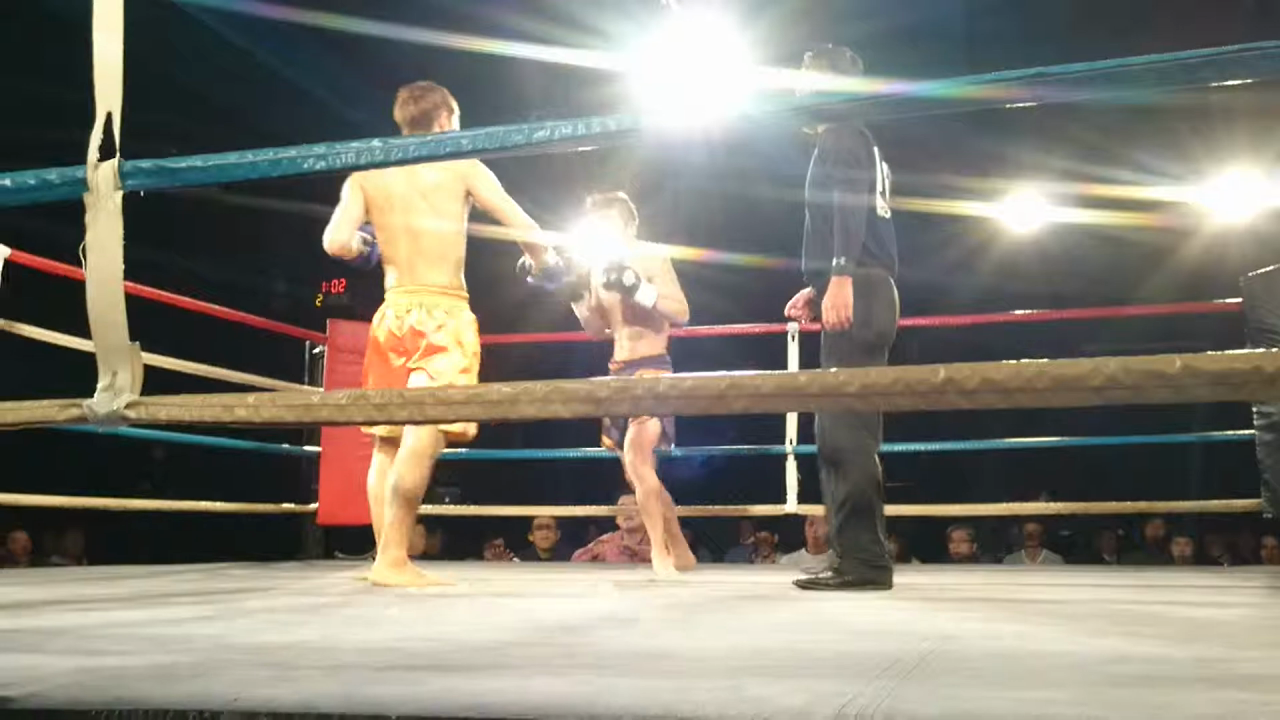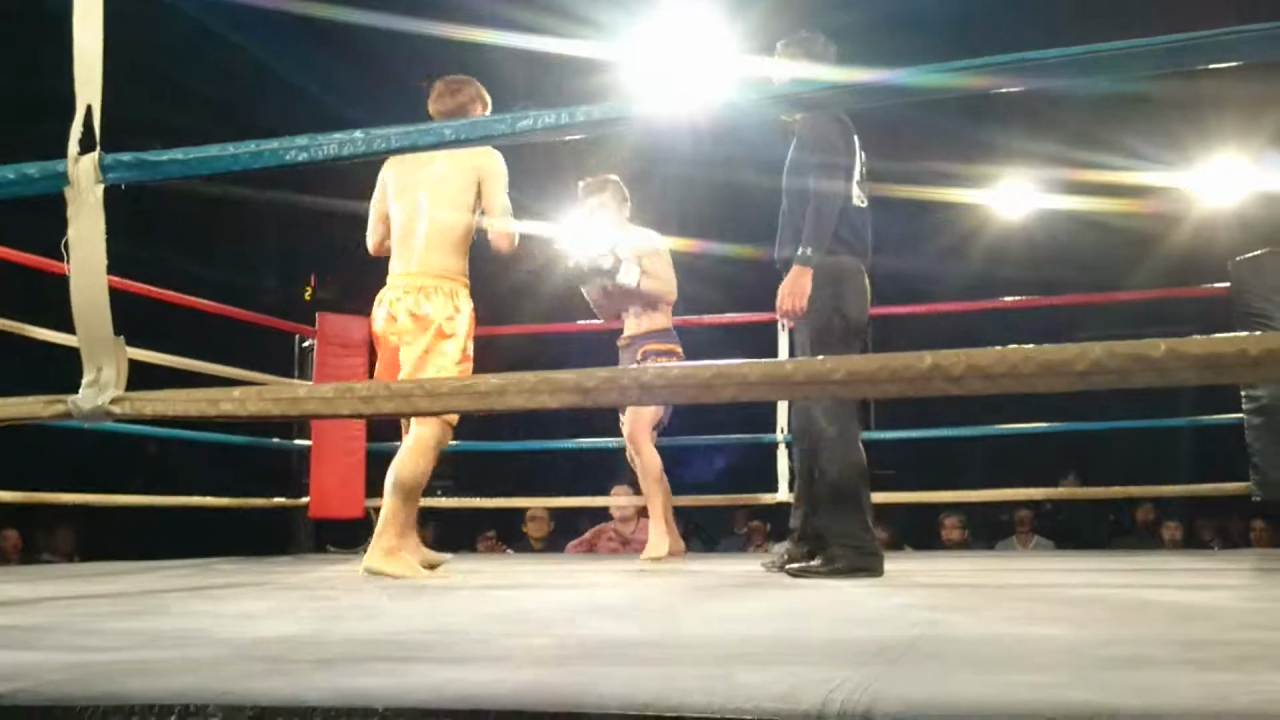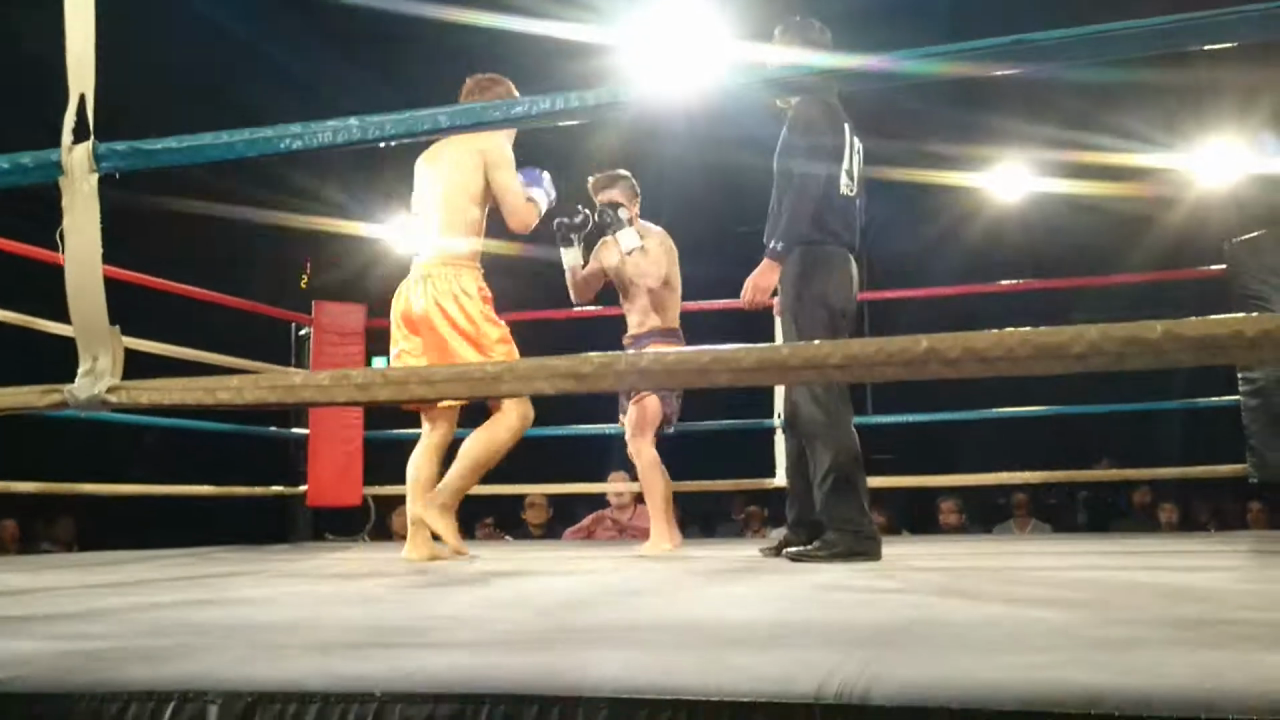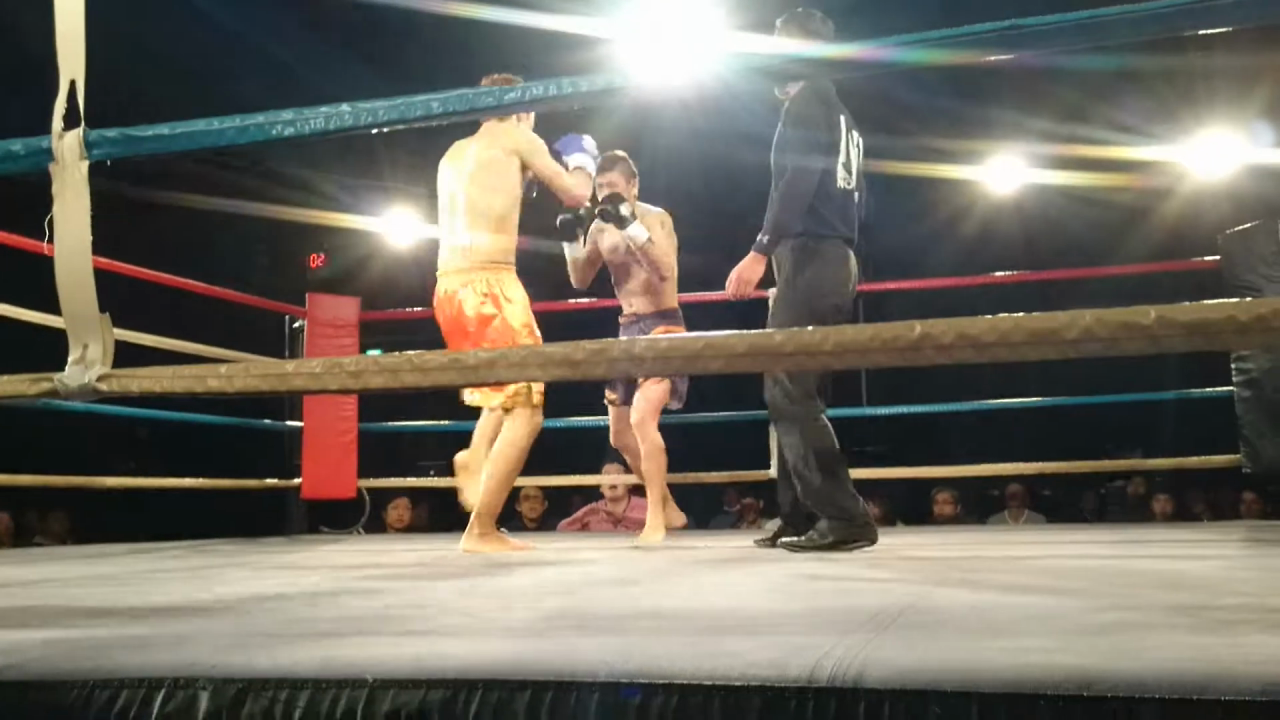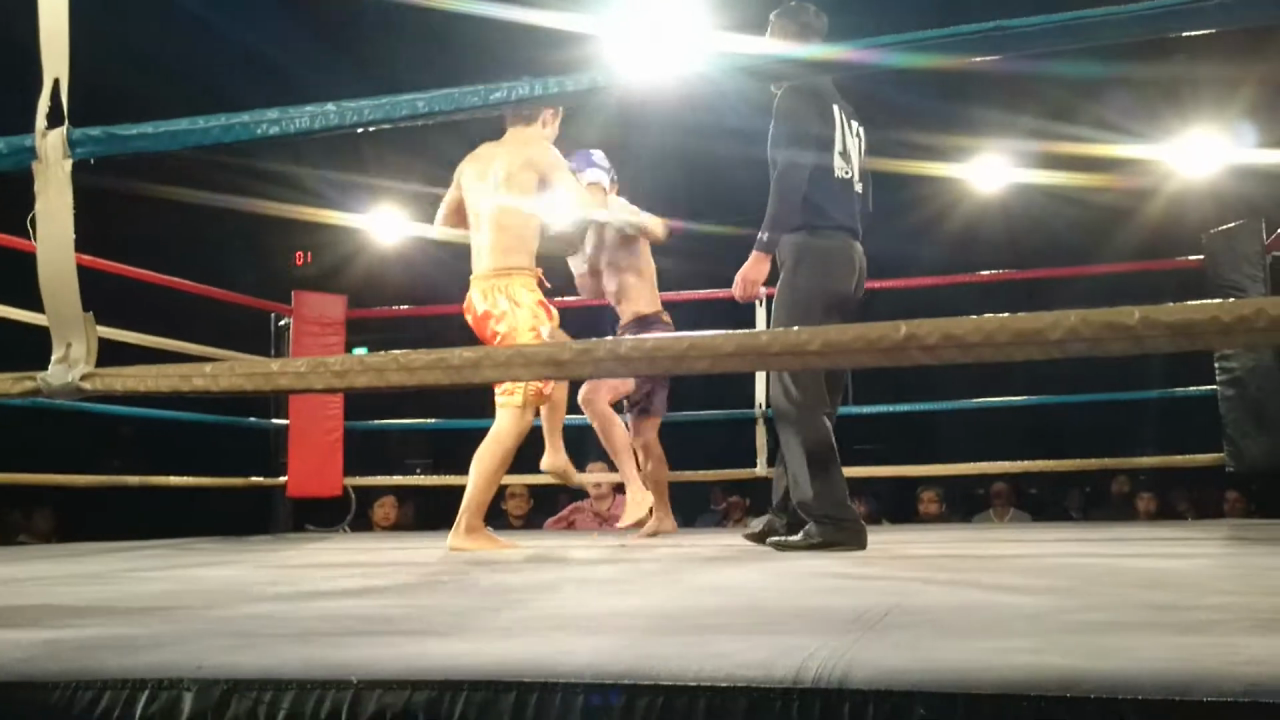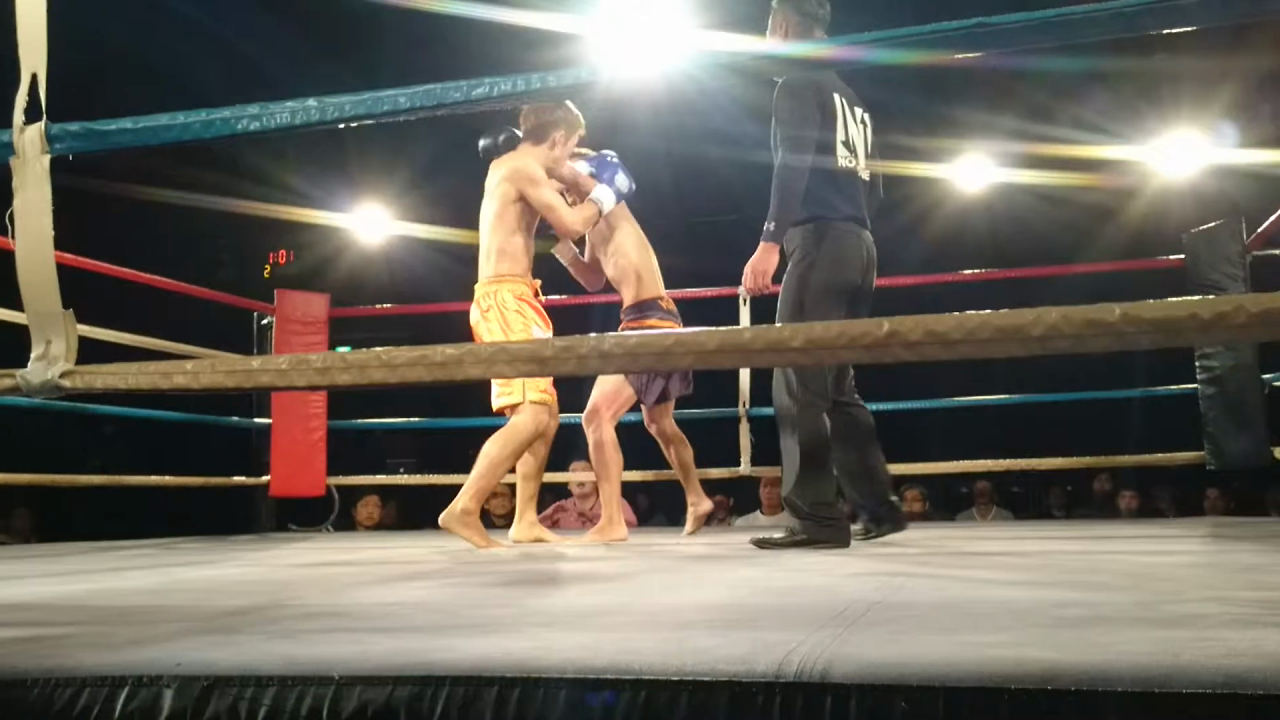
dt=0.2s
person 1, frame 1
left shoulder: (840, 136)
right shoulder: (856, 143)
left elbow: (850, 207)
left wrist: (839, 278)
right wrist: (816, 289)
left hip: (856, 290)
right hip: (866, 291)
left knee: (845, 425)
right knee: (842, 424)
left ankle: (863, 557)
right ankle: (860, 548)
person 1, frame 2
left shoulder: (819, 123)
right shoulder: (831, 130)
left elbow: (825, 196)
left wrist: (801, 266)
left hip: (828, 277)
right hip: (834, 281)
left knee: (827, 413)
right knee: (812, 415)
left ankle: (853, 546)
right ankle: (811, 539)
person 1, frame 3
left shoulder: (812, 110)
right shoulder: (833, 118)
left elbow: (806, 188)
left wrist: (772, 259)
left hip: (812, 262)
right hip: (827, 267)
left knee: (817, 399)
right knee: (804, 401)
left ankle: (851, 530)
right ankle: (807, 526)
person 1, frame 4
left shoulder: (807, 103)
right shoulder: (839, 114)
left elbow: (798, 182)
left wrist: (758, 252)
left hip: (809, 256)
right hip: (834, 260)
left knee: (788, 390)
right knee: (796, 390)
left ankle: (842, 514)
right ankle: (799, 516)
person 1, frame 5
left shoulder: (798, 97)
right shoulder: (841, 108)
left elbow: (792, 177)
left wrist: (762, 251)
left hip: (813, 251)
right hip: (845, 254)
left knee: (795, 390)
right knee: (812, 392)
left ankle: (833, 520)
right ankle: (790, 511)
person 1, frame 6
left shoulder: (798, 86)
right shoulder: (849, 98)
left elbow: (794, 167)
left wrist: (769, 242)
left hip: (819, 242)
right hip: (857, 244)
left knee: (799, 385)
right knee: (834, 385)
left ankle: (816, 518)
right ankle: (877, 503)
person 2, frame 1
left shoulder: (366, 176)
right shoulder: (463, 166)
left elbow: (337, 243)
right elbow: (525, 227)
right wrist: (543, 258)
left hip: (394, 314)
right hip: (445, 314)
left knee: (389, 445)
right knee: (424, 438)
left ankle: (387, 556)
right ankle: (393, 557)
person 2, frame 2
left shoulder: (396, 165)
right shoulder: (483, 158)
left elbow: (376, 243)
right elbow: (502, 239)
right wrist: (511, 232)
left hip: (394, 297)
right hip: (442, 299)
left knee: (419, 426)
right knee: (431, 428)
left ankle: (405, 539)
right ankle: (386, 546)
person 2, frame 3
left shoulder: (429, 157)
right shoulder: (490, 145)
right elbow: (521, 220)
right wrist: (540, 195)
left hip: (415, 288)
right hip: (455, 287)
left knee: (438, 426)
right knee: (516, 410)
left ankle: (420, 540)
right ankle: (443, 502)
person 2, frame 4
left shoulder: (452, 157)
right shoulder: (520, 139)
right elbow: (576, 195)
right wrist: (581, 159)
left hip: (450, 289)
right hip: (493, 287)
left knee: (506, 401)
right knee: (525, 413)
left ankle: (477, 458)
right ankle: (481, 530)
person 2, frame 5
left shoulder: (472, 162)
right shoulder: (538, 151)
left elbow: (446, 220)
right elbow: (583, 210)
left hip: (482, 292)
right hip: (512, 291)
left knee: (557, 348)
right knee: (514, 418)
left ankle: (555, 451)
right ankle: (468, 527)
person 2, frame 6
left shoulder: (506, 163)
right shoulder: (522, 169)
right elbow: (572, 226)
right wrist: (607, 192)
left hip: (510, 301)
right hip: (506, 300)
left knee: (546, 416)
right knee: (532, 416)
left ankle: (526, 521)
right ankle: (463, 510)
person 3, frame 1
left shoulder: (653, 259)
right shoulder: (600, 267)
left elbow: (680, 312)
left wrist: (637, 290)
right wrist: (578, 297)
left hip: (651, 369)
right hip: (619, 371)
left knee: (639, 458)
right knee: (637, 471)
left ankle: (660, 555)
right ankle: (679, 551)
person 3, frame 2
left shoulder: (647, 240)
right shoulder: (602, 250)
left elbow: (669, 292)
left wrist: (620, 272)
right wrist: (590, 280)
left hip: (658, 347)
right hip: (629, 349)
left knee: (636, 432)
right knee: (638, 451)
left ankle: (658, 534)
right ankle: (671, 537)
person 3, frame 3
left shoulder: (655, 238)
right shoulder: (604, 246)
left elbow: (652, 281)
right elbow: (580, 295)
left wrist: (623, 232)
right wrist: (568, 247)
left hip: (662, 344)
right hip: (634, 346)
left knee: (638, 437)
right knee: (638, 444)
left ankle: (660, 535)
right ankle: (670, 529)
person 3, frame 4
left shoulder: (655, 217)
right shoulder: (599, 228)
left elbow: (665, 269)
right elbow: (579, 280)
left wrist: (629, 225)
right wrist: (571, 241)
left hip: (663, 329)
right hip: (629, 331)
left knee: (642, 421)
right knee: (621, 436)
left ankle: (656, 523)
right ankle: (668, 509)
person 3, frame 5
left shoulder: (627, 225)
right shoulder: (595, 232)
left elbow: (658, 231)
right elbow: (590, 290)
left wrist: (605, 195)
right wrist: (578, 258)
left hip: (650, 333)
right hip: (634, 335)
left knee: (592, 396)
right knee: (644, 439)
left ankle: (636, 490)
right ankle: (662, 515)
person 3, frame 6
right shoulder: (593, 226)
right elbow: (593, 281)
right wrist: (559, 243)
left hip: (647, 322)
right hip: (658, 321)
left knee: (597, 417)
right knee: (659, 424)
left ankle: (611, 522)
right ankle: (696, 499)
